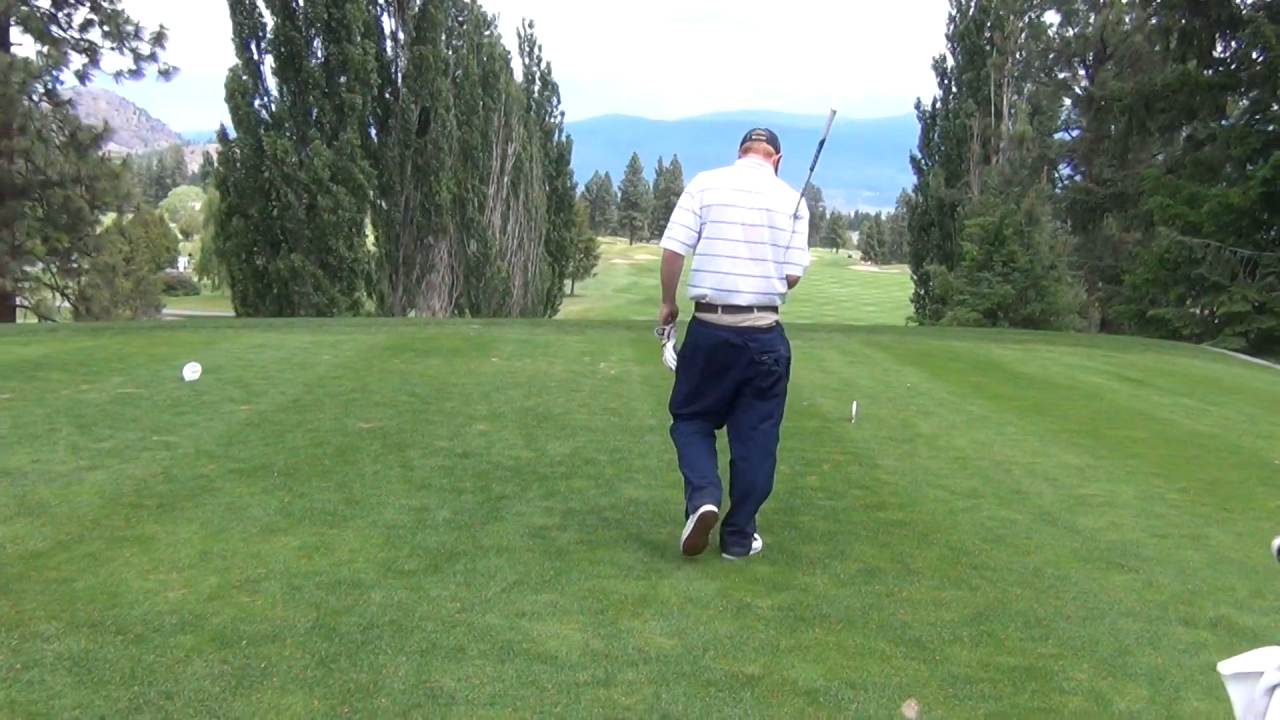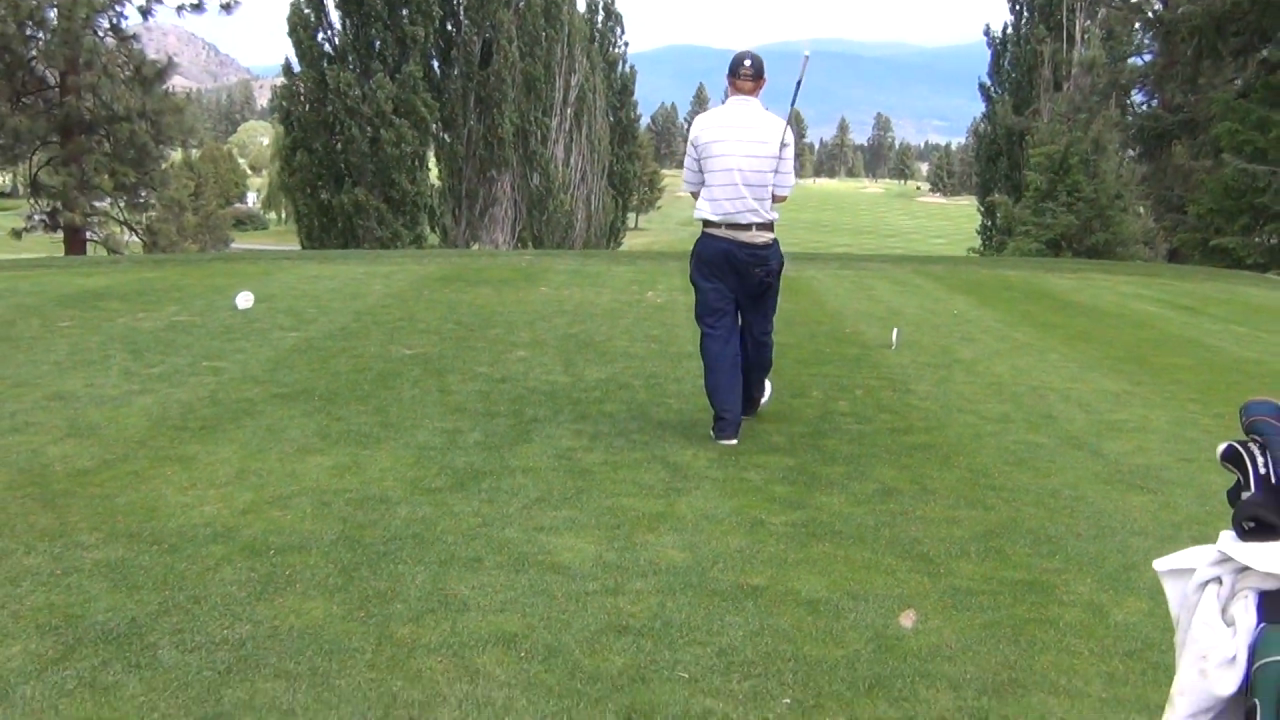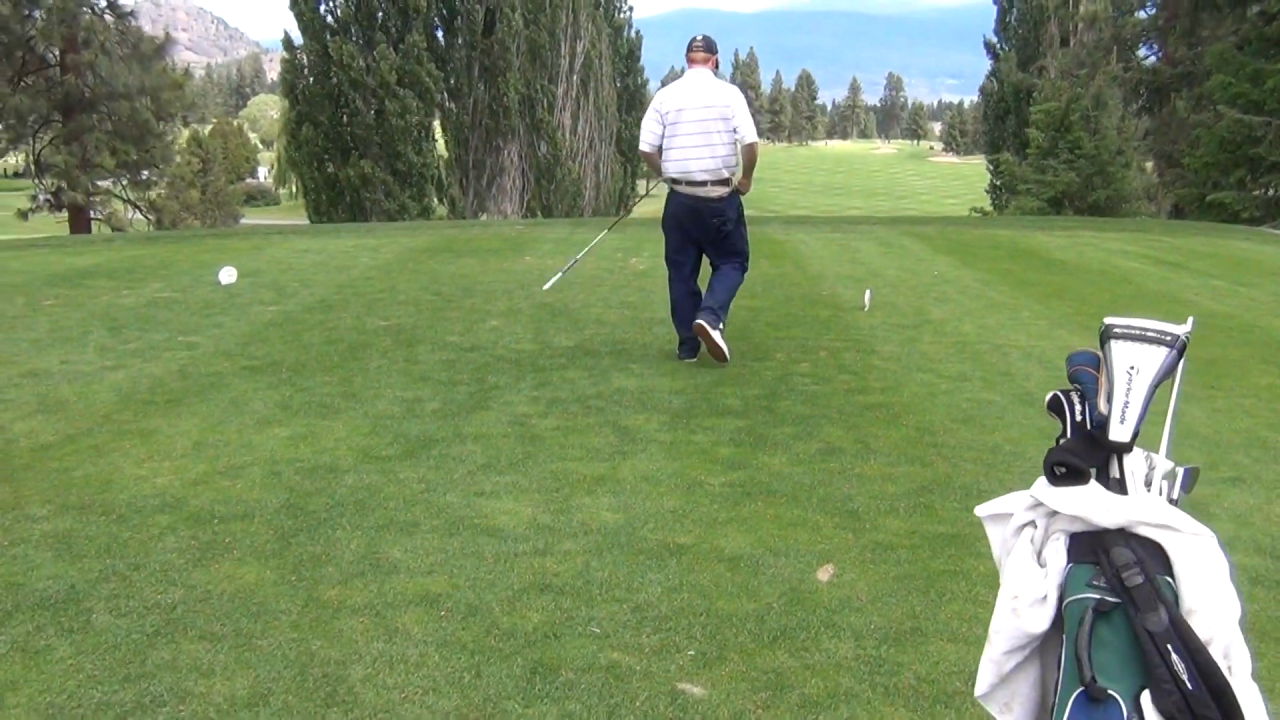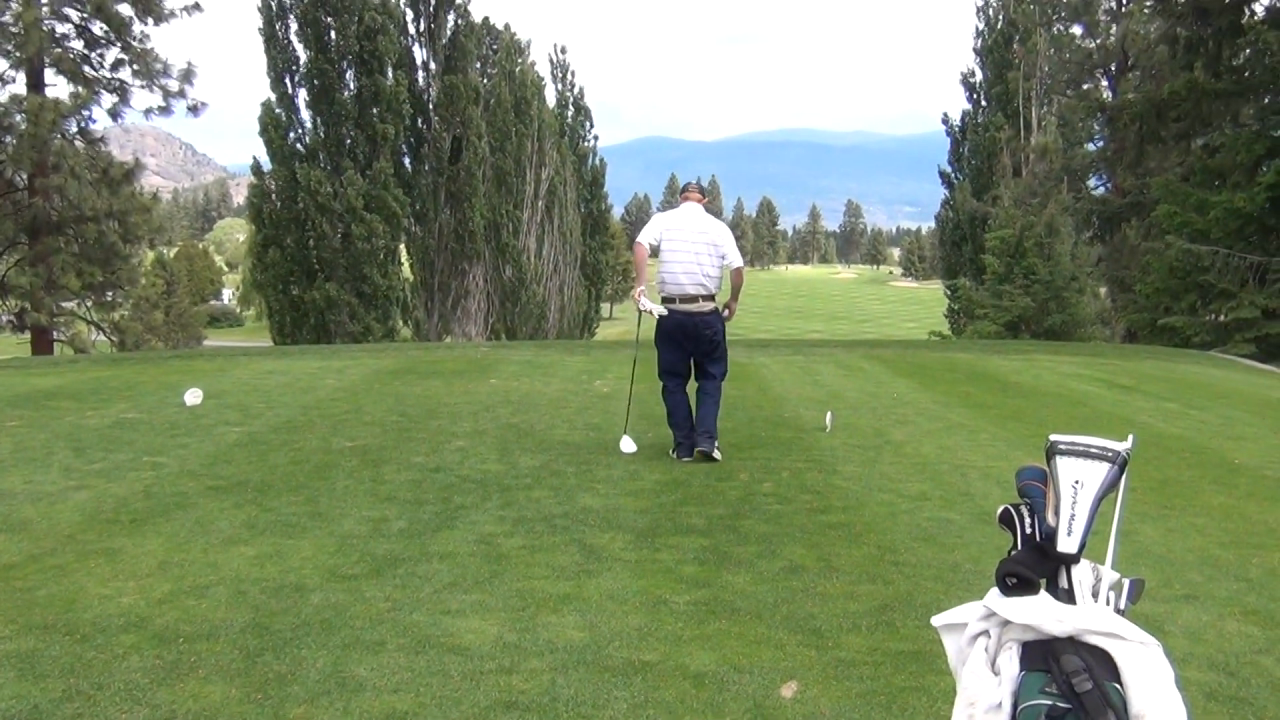
dt=1s
person 1, frame 1
left shoulder: (703, 184)
right shoulder: (792, 200)
left elbow: (673, 250)
right elbow: (793, 276)
left wrist: (667, 302)
left hip: (709, 326)
right hip: (763, 332)
left knee: (691, 419)
right knee: (756, 435)
left ankle: (703, 499)
right ankle: (739, 535)
person 1, frame 2
left shoulder: (703, 124)
right shoulder: (778, 128)
left elbow: (692, 187)
right elbow: (782, 194)
left hip: (714, 243)
right hip: (760, 245)
left knee: (717, 331)
right knee: (757, 328)
left ankle: (726, 422)
right ankle: (751, 398)
person 1, frame 3
left shoulder: (665, 96)
right shoulder: (729, 93)
left elbow: (647, 149)
right elbow: (750, 142)
right wrist: (747, 177)
left hip: (680, 198)
right hip: (719, 197)
left knee: (682, 272)
right knee: (732, 263)
left ankle: (687, 345)
right ankle: (709, 318)
person 1, frame 4
left shoulder: (663, 220)
right shoulder: (718, 226)
left elbow: (640, 244)
right elbow: (737, 267)
left wrist: (639, 283)
right wrist: (733, 301)
left hip: (671, 312)
right hip: (707, 312)
left knee: (674, 380)
right knee: (711, 375)
left ankle: (684, 446)
right ankle: (706, 439)
